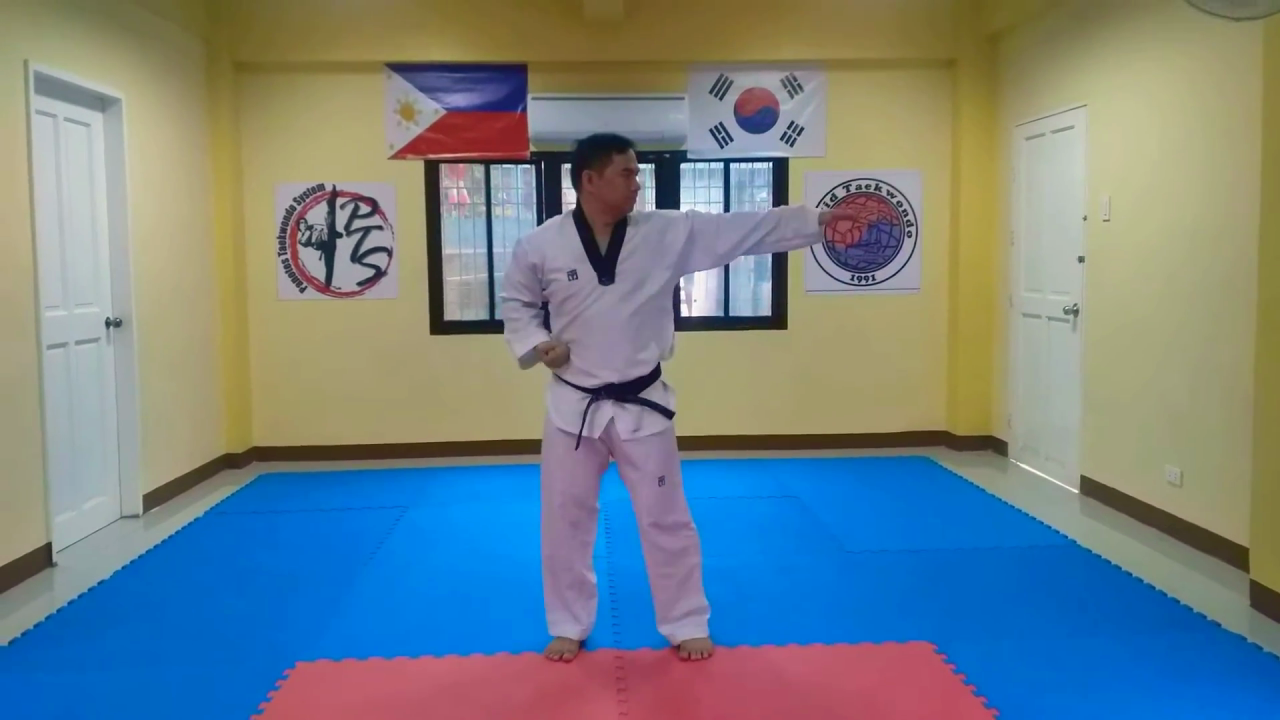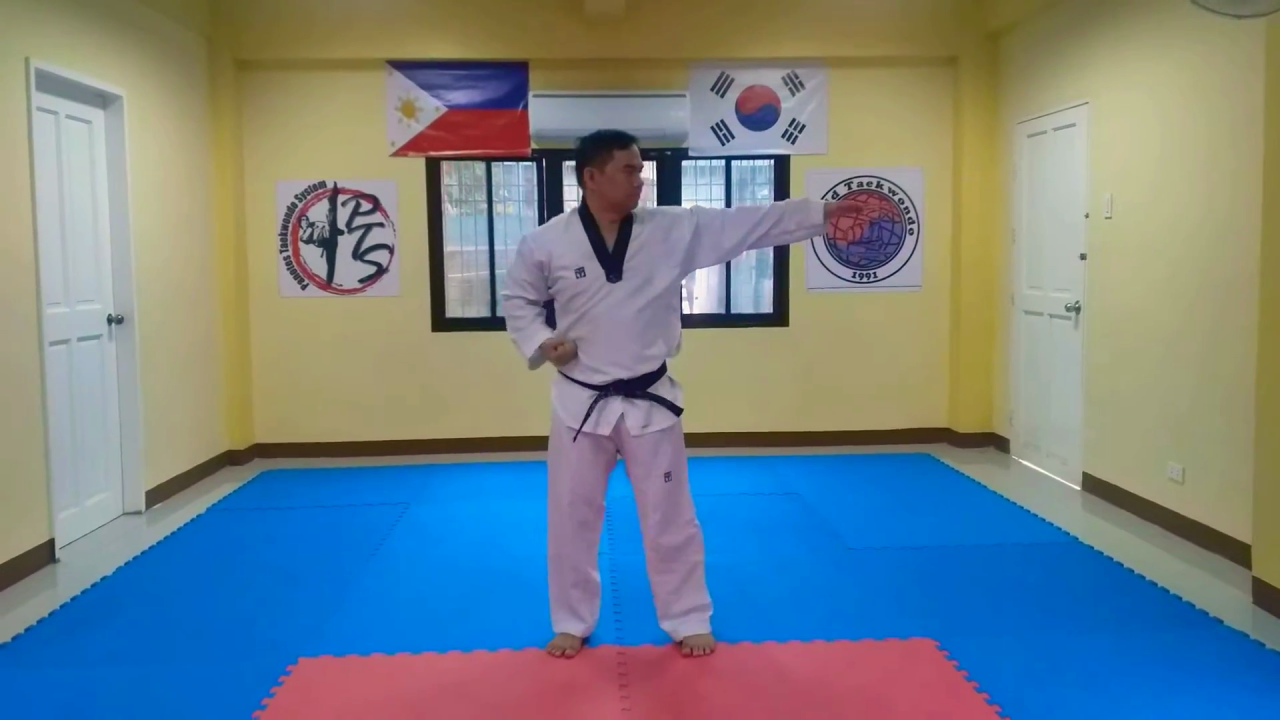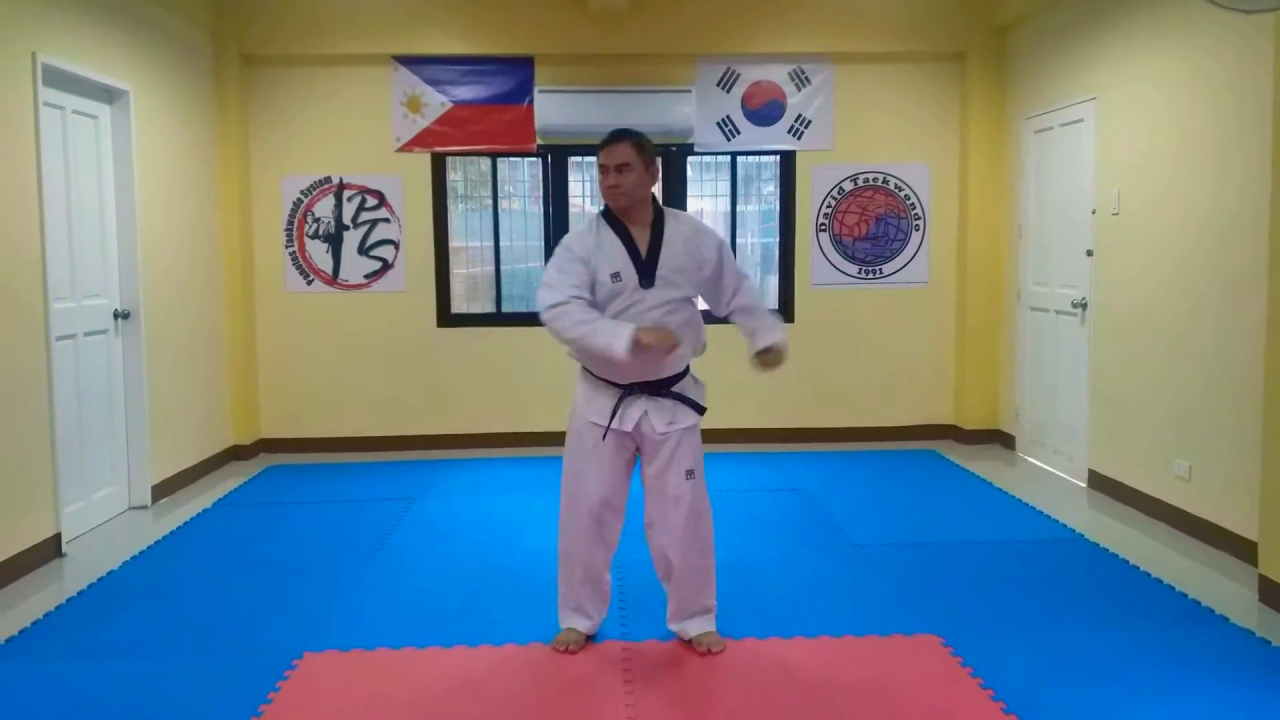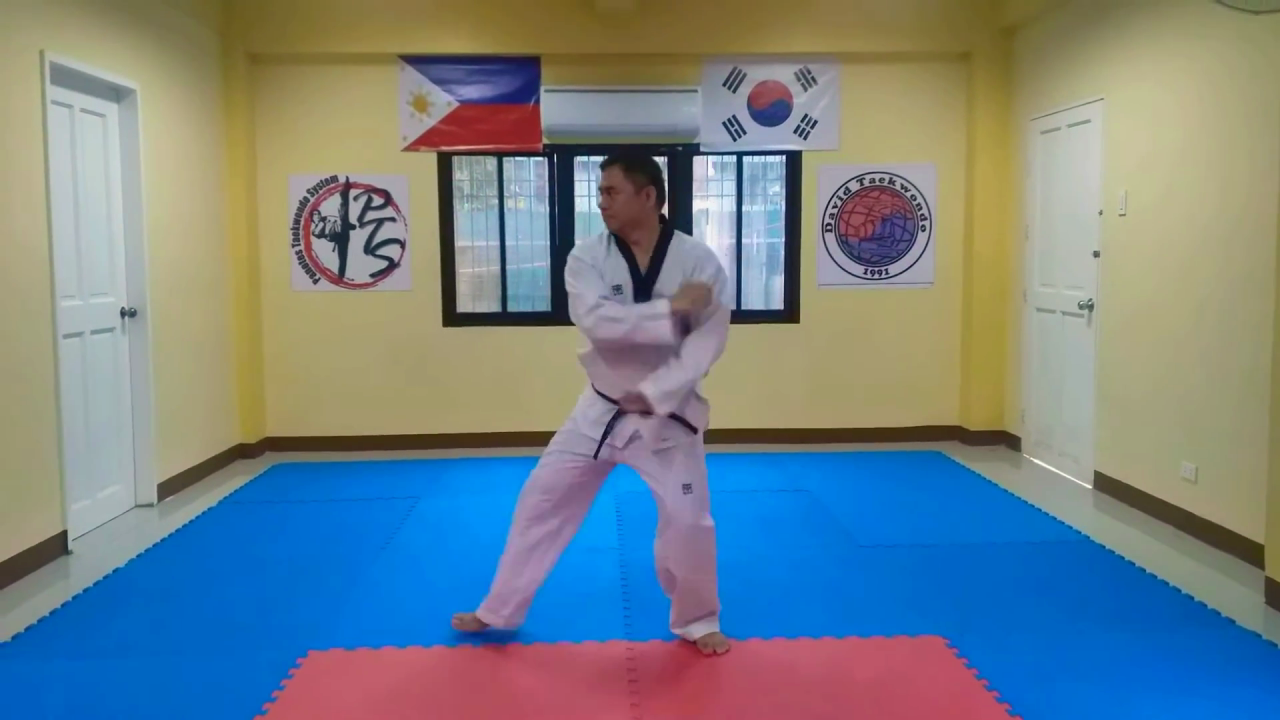
dt=0.3s
person 1, frame 1
left shoulder: (667, 232)
right shoulder: (540, 244)
left elbow: (743, 228)
right elbow: (515, 302)
left wrist: (814, 220)
right wrist: (533, 344)
left hip: (641, 404)
right hip: (573, 404)
left knee: (666, 518)
right knee: (566, 517)
left ankle: (686, 624)
right ankle: (568, 627)
person 1, frame 2
left shoulder: (674, 228)
right shoulder: (547, 242)
left elbow: (748, 222)
right elbow: (518, 300)
left wrist: (819, 212)
right wrist: (541, 342)
left hip: (648, 400)
right hip: (581, 401)
left knee: (670, 515)
right knee: (573, 515)
left ankle: (689, 620)
right ankle: (572, 623)
person 1, frame 3
left shoulder: (695, 236)
right shoulder: (581, 243)
left elbow: (737, 293)
right elbow: (558, 310)
left wrist: (768, 337)
right wrist: (627, 337)
left hip: (674, 400)
right hip: (604, 398)
left knee: (683, 513)
right knee: (589, 509)
left ankle: (694, 620)
right ankle: (581, 619)
person 1, frame 4
left shoulder: (701, 263)
right shoulder: (588, 256)
left elbow: (706, 344)
right elbow: (596, 320)
left wrist: (654, 393)
right wrist: (668, 310)
left hip: (665, 414)
right hip: (600, 409)
left knee: (688, 521)
right knee: (541, 501)
left ankle: (698, 622)
right ankle: (498, 611)
